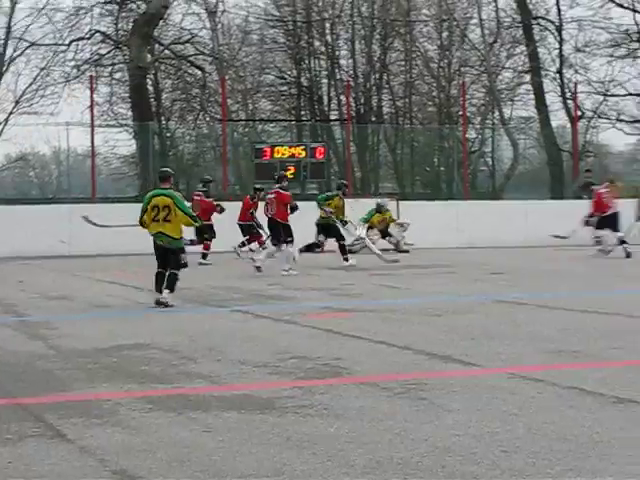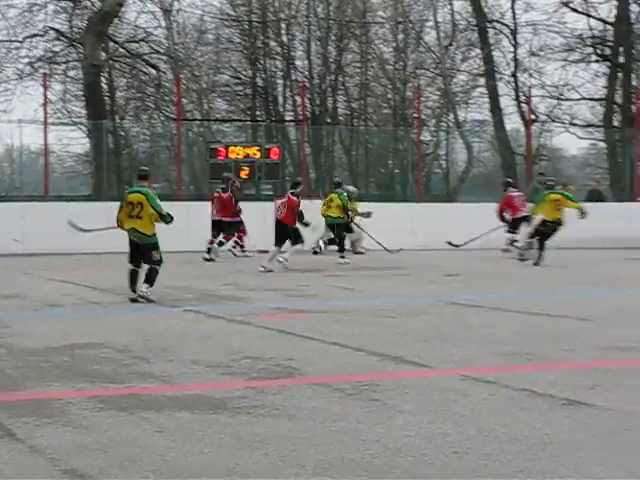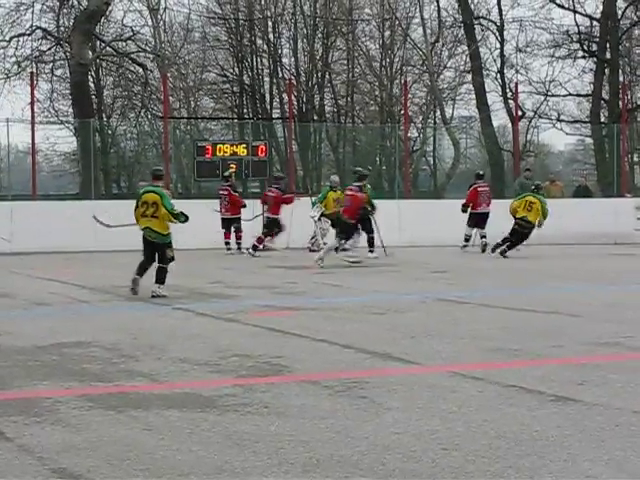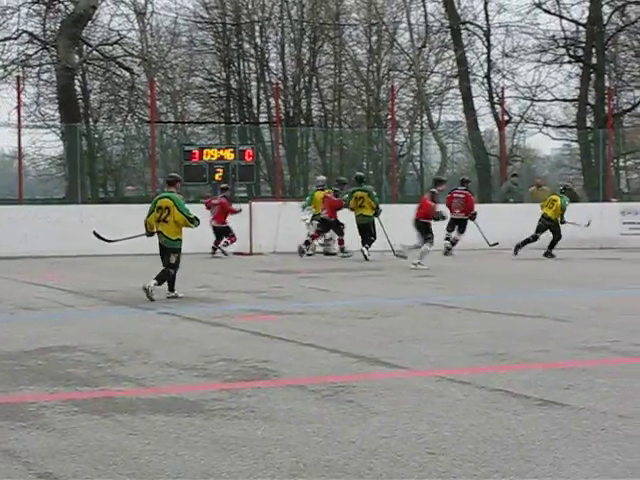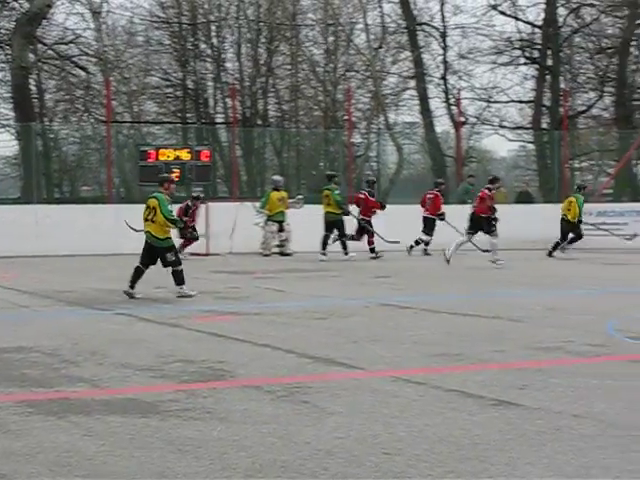
dt=0.4s
person 1, frame 1
left shoulder: (150, 196)
right shoulder: (175, 196)
left elbow: (144, 219)
right elbow: (189, 217)
left wrist: (148, 226)
right wrist: (195, 221)
left hip: (158, 238)
right hip: (174, 239)
left knee: (162, 267)
right knee: (174, 268)
left ankle: (159, 295)
right ankle: (165, 296)
person 1, frame 2
left shoulder: (128, 193)
right shoulder: (148, 193)
left elbow: (121, 215)
right elbow: (158, 213)
left wrist: (122, 225)
right wrist: (167, 218)
left hip: (132, 234)
right hip: (147, 235)
left knee: (135, 264)
right knee: (155, 263)
left ankle: (133, 293)
right ankle: (144, 289)
person 1, frame 3
left shoulder: (143, 192)
right shoulder: (163, 193)
left elbow: (137, 213)
right elbow: (170, 213)
left wrist: (142, 222)
right wrist: (182, 218)
left hip: (147, 233)
right hip: (161, 233)
left knee: (148, 259)
right knee: (163, 262)
left ankle: (137, 277)
right ankle: (157, 289)
person 1, frame 4
left shoulder: (158, 198)
right shoulder: (177, 199)
left elbow: (150, 219)
right elbow: (186, 218)
left wrist: (149, 231)
right wrist: (195, 221)
left hip: (162, 237)
right hip: (173, 239)
left knee: (170, 265)
right knee: (170, 268)
left ankle: (171, 291)
right ankle: (151, 285)
person 1, frame 5
left shoulder: (152, 198)
right shoulder: (163, 199)
left elbow: (146, 217)
right elbow: (168, 218)
right wrist: (181, 223)
left hip: (150, 237)
right hip: (161, 238)
left knee: (144, 263)
right knee: (175, 263)
left ankle: (130, 288)
right ankle: (181, 290)
